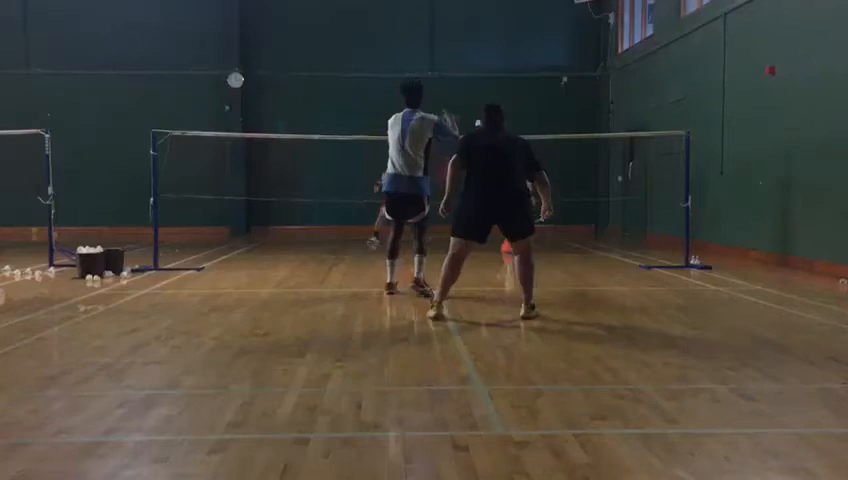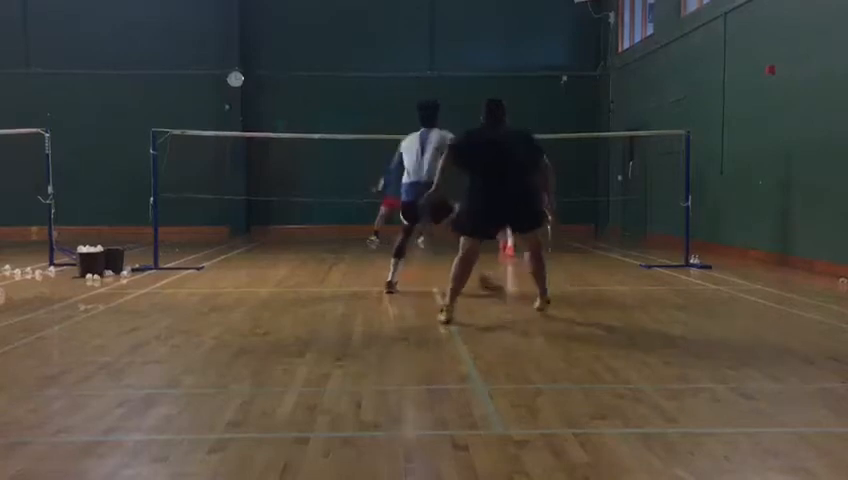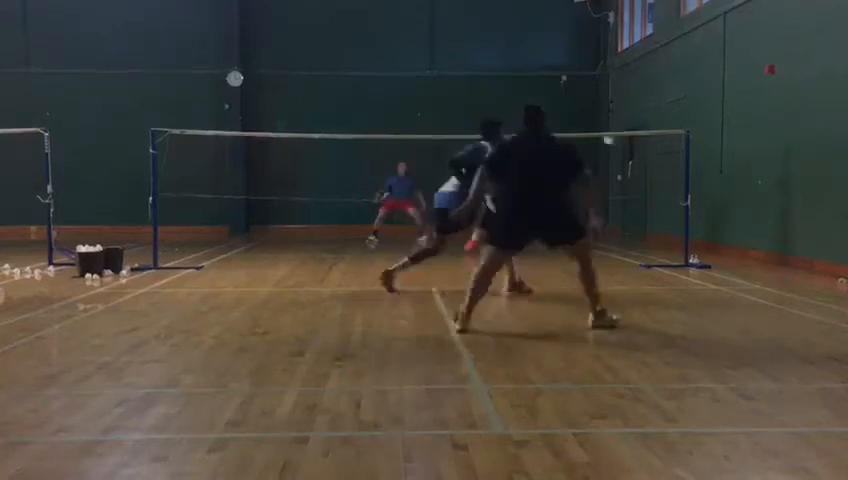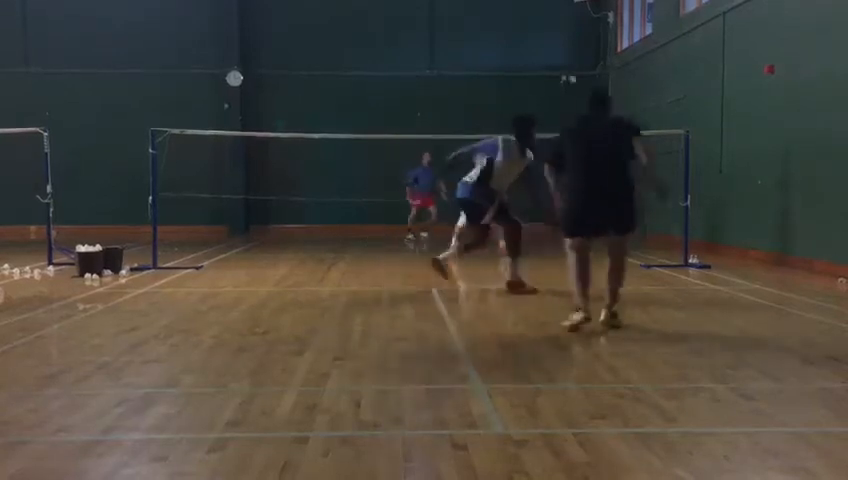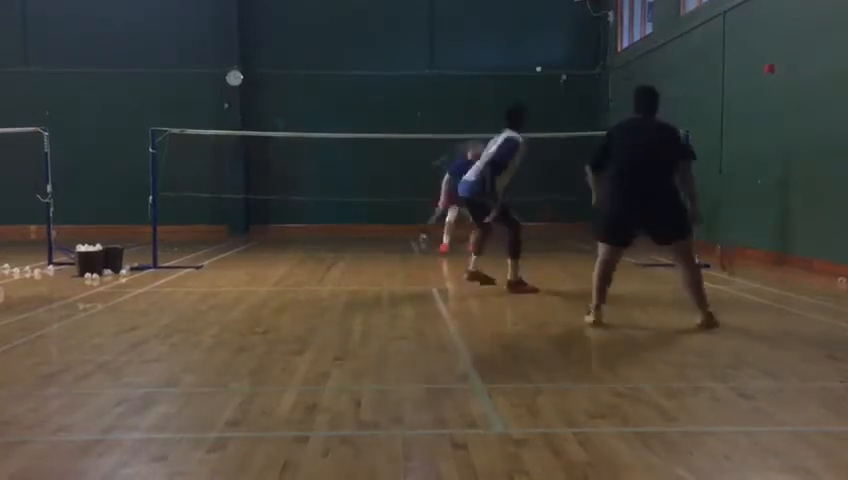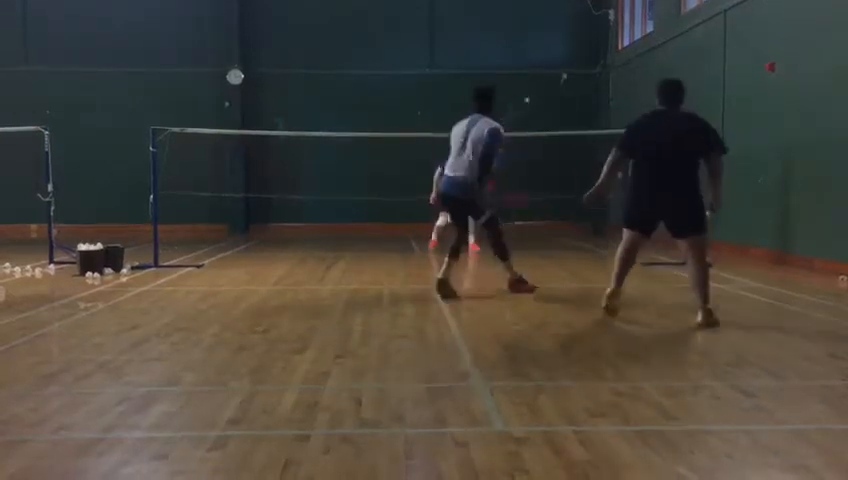
dt=0.3s
person 1, frame 1
left shoulder: (472, 140)
right shoulder: (520, 144)
left elbow: (455, 163)
right elbow: (539, 177)
left wrist: (447, 196)
right wrist: (546, 203)
left hip: (476, 202)
right hip: (514, 203)
left knee: (456, 254)
right knee: (523, 253)
left ankle: (437, 304)
right ankle: (528, 305)
person 1, frame 2
left shoulder: (471, 138)
right shoulder: (522, 137)
left elbow: (448, 158)
right elbow: (543, 165)
left wrist: (436, 188)
right wrist: (547, 193)
left hip: (484, 200)
right hip: (522, 199)
left knee: (467, 255)
right knee: (535, 248)
left ankle: (448, 308)
right ankle: (543, 298)
person 1, frame 3
left shoulder: (509, 148)
right shoulder: (561, 149)
left elbow: (485, 173)
right elbow: (582, 181)
left wrist: (471, 202)
right wrist: (591, 212)
left hip: (515, 213)
right hip: (555, 213)
left knee: (488, 265)
right knee: (584, 258)
left ankle: (464, 317)
right ankle: (597, 314)
person 1, frame 4
left shoulder: (571, 133)
right shoulder: (621, 126)
left elbow: (553, 169)
right elbow: (638, 145)
left wrist: (560, 197)
left hip: (581, 197)
right hip: (618, 196)
left knee: (577, 253)
right knee: (617, 254)
left ankle: (582, 308)
right ankle: (609, 311)
person 1, frame 5
left shoulder: (616, 133)
right shoulder: (668, 133)
left elbow: (593, 169)
right elbow: (682, 170)
left wrist: (598, 194)
right wrist: (693, 202)
left hip: (621, 205)
right hip: (662, 204)
left knee: (606, 258)
right knee: (686, 259)
left ankle: (595, 310)
right ankle: (705, 313)
person 1, frame 6
left shoulder: (641, 124)
right shoulder: (697, 125)
left elbow: (618, 155)
right elbow: (715, 160)
left wrist: (603, 184)
right wrist: (716, 193)
left hip: (643, 194)
right hip: (683, 197)
left knee: (628, 244)
right knee: (696, 253)
left ankle: (614, 291)
right ankle: (704, 310)
person 2, frame 1
left shoulder: (393, 121)
right shoulder: (429, 121)
right elbow: (454, 138)
right wrist: (451, 122)
left hip: (393, 182)
right hip: (416, 183)
left knee: (396, 230)
right knee: (420, 231)
left ankle: (391, 282)
right ankle: (418, 278)
person 2, frame 2
left shoulder: (407, 141)
right shoulder: (446, 137)
left elbow: (395, 166)
left hip: (410, 192)
right hip: (431, 191)
left knee: (406, 234)
left ankle: (391, 280)
person 2, frame 3
left shoulder: (489, 152)
right shoulder: (482, 148)
right elbow: (456, 162)
right wrist: (469, 185)
left hip: (446, 201)
right hip: (458, 200)
left knee: (435, 247)
left ankle: (392, 272)
right ankle: (513, 281)
person 2, frame 4
left shoulder: (528, 156)
right shoulder: (500, 144)
right elbow: (469, 150)
left hip: (488, 195)
right hip: (475, 192)
left knee: (481, 236)
right knee: (513, 227)
left ankle: (441, 259)
right ankle: (513, 280)
person 2, frame 5
left shoulder: (503, 138)
right shoulder: (514, 141)
right elbow: (492, 165)
right wrist: (491, 192)
left hip: (470, 189)
right hip: (478, 190)
left knee: (484, 227)
right knee: (513, 226)
left ankle: (473, 270)
right ankle: (514, 280)
person 2, frame 6
left shoulder: (458, 126)
right shoulder: (493, 129)
right elbow: (485, 161)
right wrist: (478, 191)
left hip: (447, 184)
right hip: (467, 187)
left knee: (461, 233)
right knee: (493, 231)
left ankle: (443, 277)
right ankle: (515, 279)
